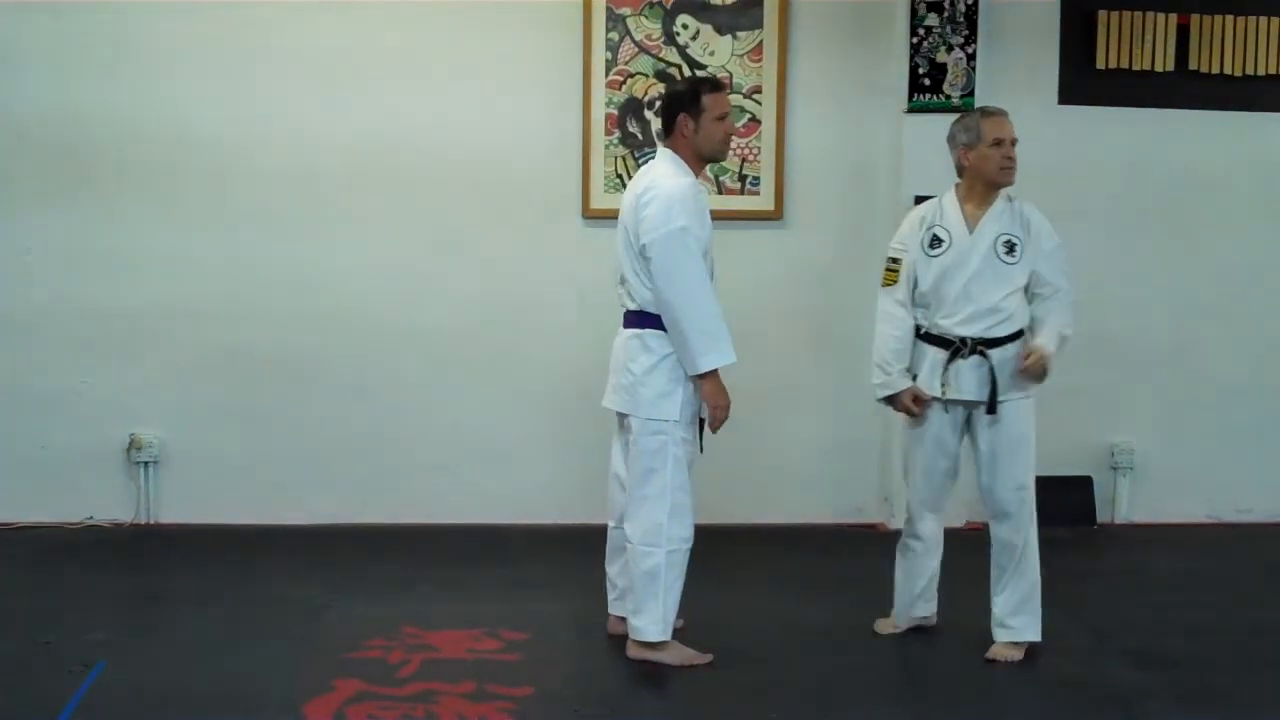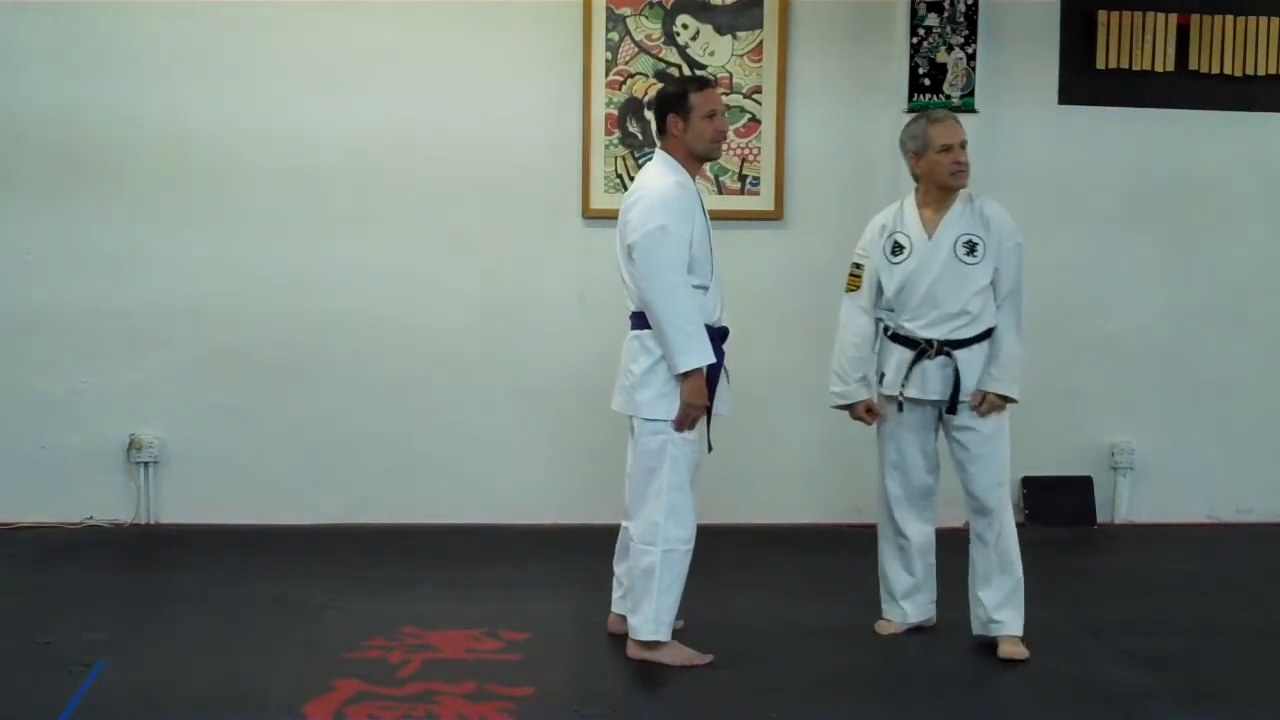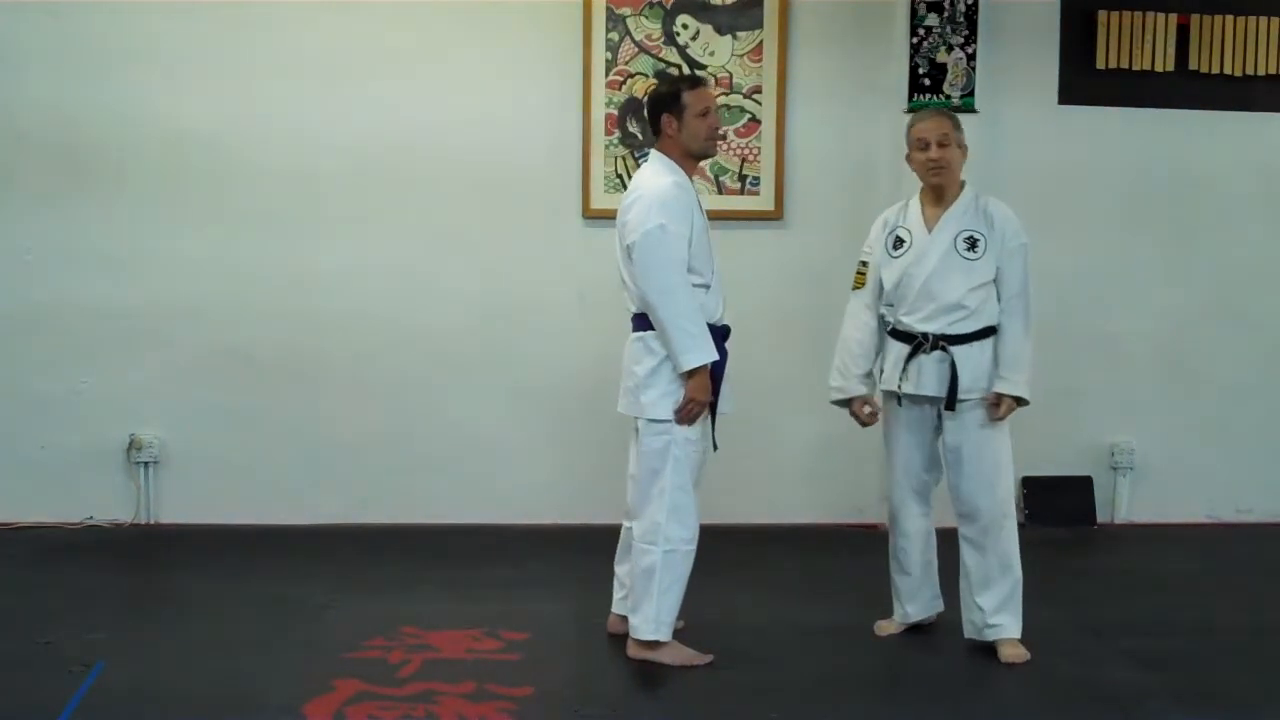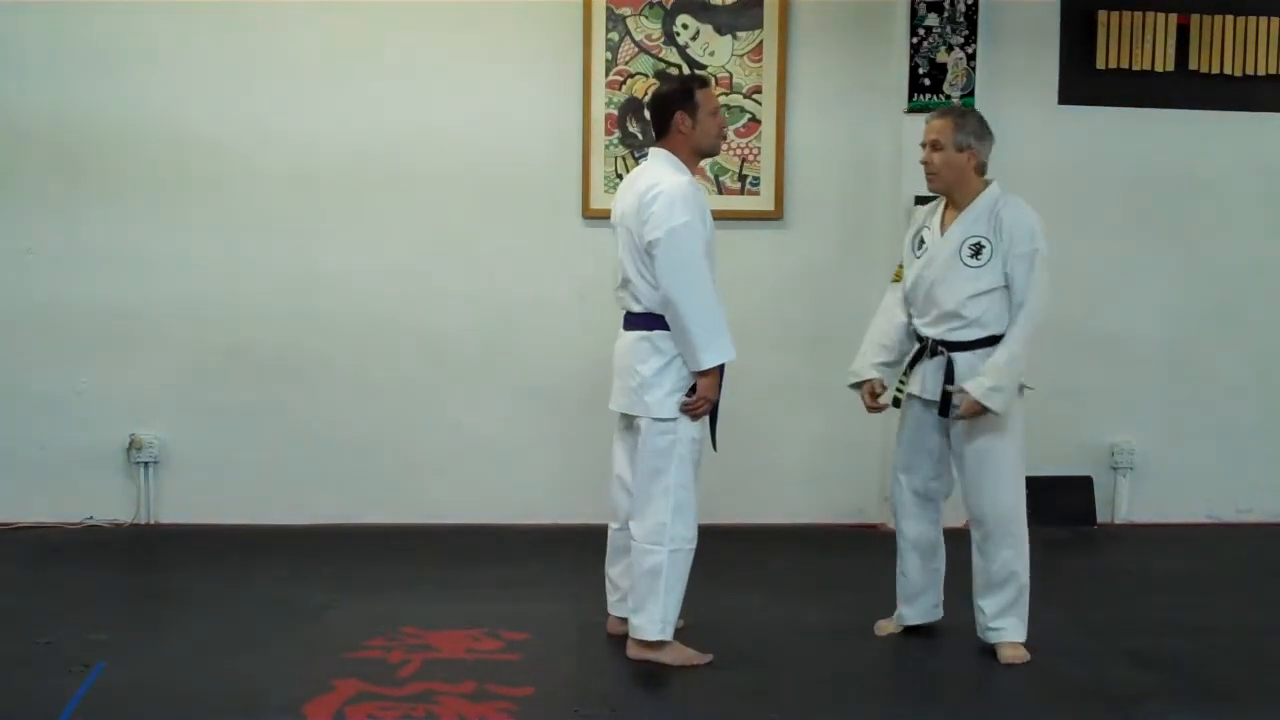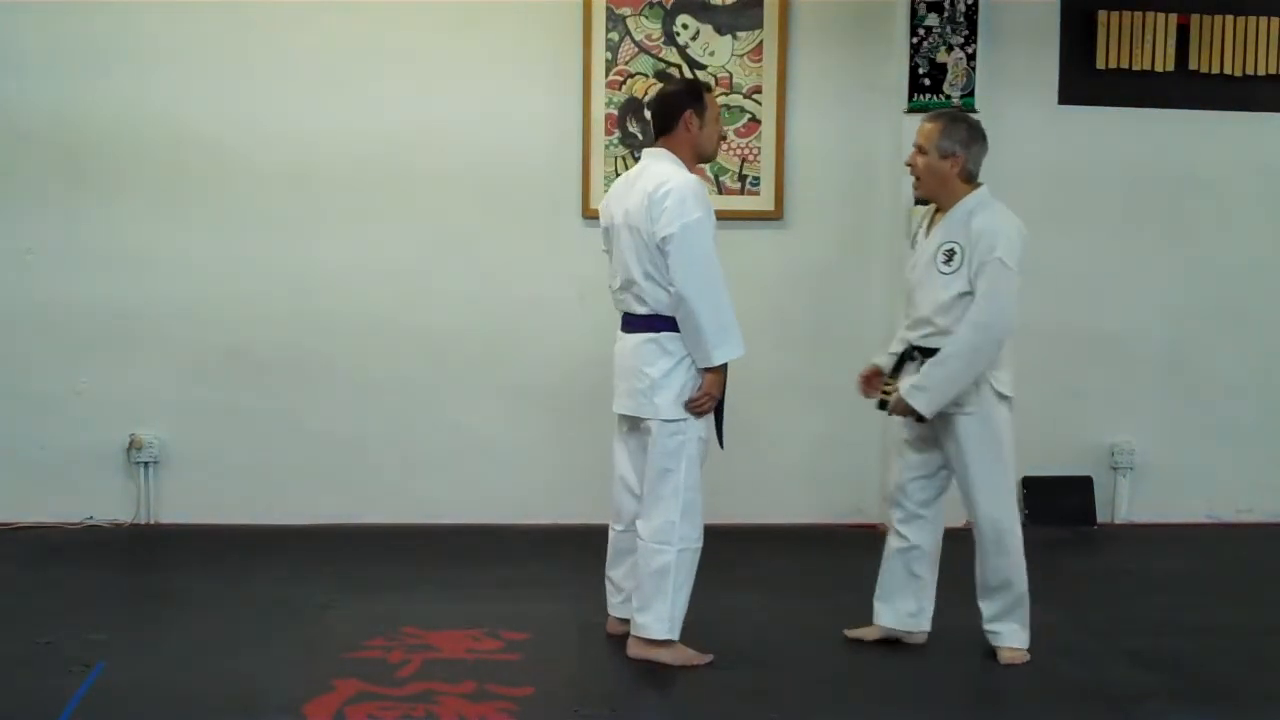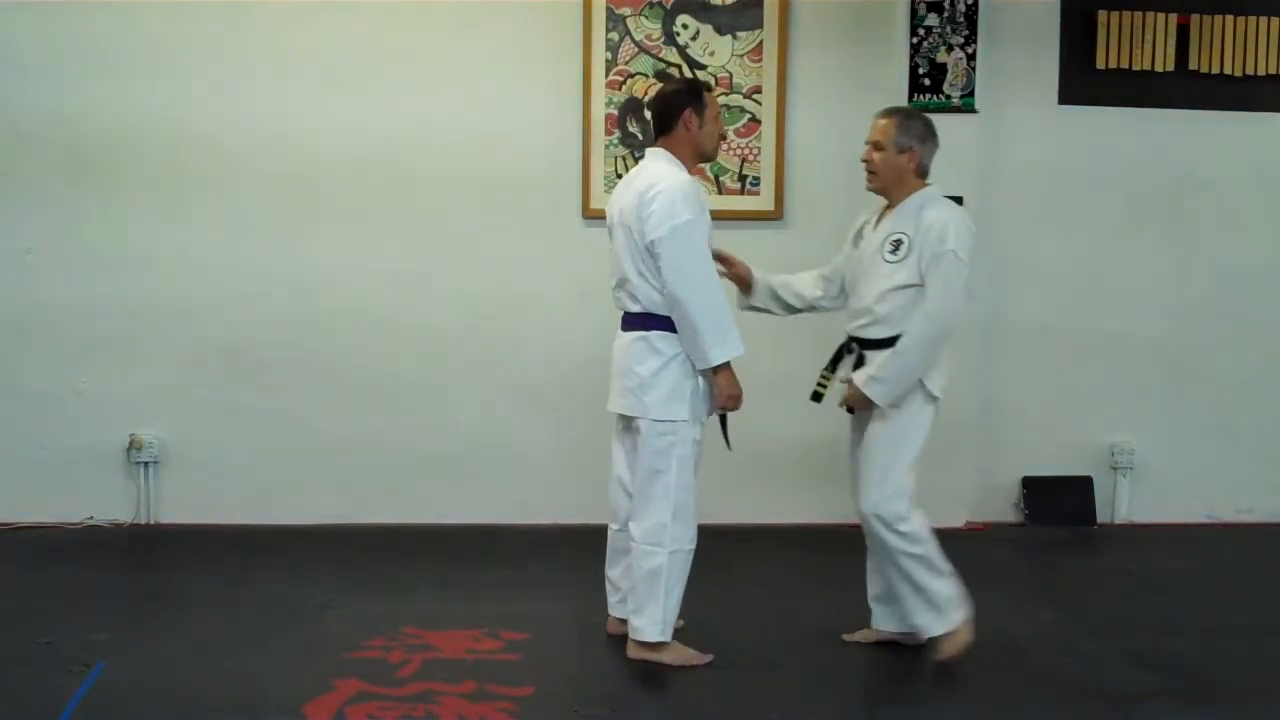
dt=0.4s
person 1, frame 1
left shoulder: (656, 181)
right shoulder: (676, 192)
right elbow: (684, 294)
right wrist: (711, 375)
left hip: (648, 354)
right hip: (665, 361)
left knee: (635, 496)
right knee: (662, 506)
left ankle: (627, 609)
right ankle: (649, 634)
person 1, frame 2
left shoulder: (673, 186)
right shoulder: (663, 193)
right elbow: (666, 294)
left wrist: (693, 368)
right wrist: (692, 374)
left hip: (672, 361)
right hip: (670, 365)
left knee: (650, 497)
right knee: (666, 505)
left ankle: (629, 608)
right ankle: (649, 634)
person 1, frame 3
left shoulder: (667, 186)
right shoulder: (661, 193)
right elbow: (666, 291)
left wrist: (693, 364)
right wrist: (697, 370)
left hip: (666, 358)
right hip: (671, 362)
left knee: (652, 496)
right knee: (669, 505)
left ankle: (629, 608)
right ankle: (648, 634)
person 1, frame 4
left shoulder: (641, 182)
right shoulder: (677, 191)
right elbow: (686, 289)
right wrist: (709, 368)
left hip: (642, 349)
right hip: (667, 357)
left knee: (636, 494)
right knee: (666, 504)
left ankle: (626, 609)
right ankle: (650, 634)
person 1, frame 5
left shoulder: (623, 187)
right shoulder: (682, 189)
right elbow: (697, 286)
right wrist: (714, 365)
left hip: (636, 348)
right hip: (672, 358)
left knee: (636, 495)
right knee: (672, 504)
left ankle: (625, 609)
right ankle: (652, 633)
person 1, frame 6
left shoulder: (634, 183)
right shoulder: (676, 190)
right elbow: (692, 288)
right wrist: (722, 367)
left hip: (640, 349)
right hip: (668, 359)
left knee: (635, 496)
right knee: (666, 506)
left ankle: (626, 609)
right ankle: (649, 634)
person 2, frame 1
left shoulder: (1030, 223)
right shoulder: (921, 221)
left elbow: (1053, 297)
right elbow: (895, 307)
left wrist: (1044, 345)
right wrist: (895, 379)
left hip: (1004, 375)
right hip: (935, 373)
left knee: (1010, 503)
right knee: (924, 497)
left ankle: (1014, 626)
right ankle: (911, 605)
person 2, frame 2
left shoulder: (993, 221)
right shoulder: (884, 227)
left elbow: (1008, 310)
right elbow: (859, 314)
left wrist: (1001, 382)
right wrist: (852, 387)
left hip: (972, 374)
right hip: (904, 375)
left knee: (989, 498)
right knee: (904, 496)
left ankle: (1003, 622)
right ankle: (909, 606)
person 2, frame 3
left shoulder: (996, 219)
right shoulder: (889, 224)
left elbow: (1016, 310)
right elbow: (864, 309)
left wrist: (1012, 383)
right wrist: (852, 383)
left hip: (973, 375)
right hip: (906, 374)
left knee: (986, 502)
right knee: (907, 497)
left ankle: (998, 624)
right ankle: (914, 605)
person 2, frame 4
left shoulder: (1015, 220)
right shoulder: (926, 220)
left elbow: (1026, 314)
right elbow: (898, 303)
left wrist: (987, 388)
right wrist: (873, 368)
left hip: (985, 381)
right hip: (925, 377)
left knee: (995, 508)
right knee: (914, 496)
left ankle: (1004, 627)
right ankle: (917, 606)
person 2, frame 5
left shoulder: (993, 227)
right shoulder: (931, 221)
left elbow: (987, 326)
left wrist: (921, 391)
right wrist: (892, 363)
left hip: (970, 389)
right hip: (927, 384)
left knee: (991, 513)
right knee: (911, 503)
left ankle: (1008, 630)
right ankle: (901, 617)
person 2, frame 6
left shoulder: (943, 222)
right shoulder: (871, 221)
left elbow: (938, 318)
right elbow: (827, 287)
left wrist: (876, 383)
right wrist: (753, 283)
left hip: (904, 380)
right hip: (867, 375)
left knee: (884, 505)
right knee: (882, 503)
left ankle: (946, 610)
right ankle: (899, 618)
